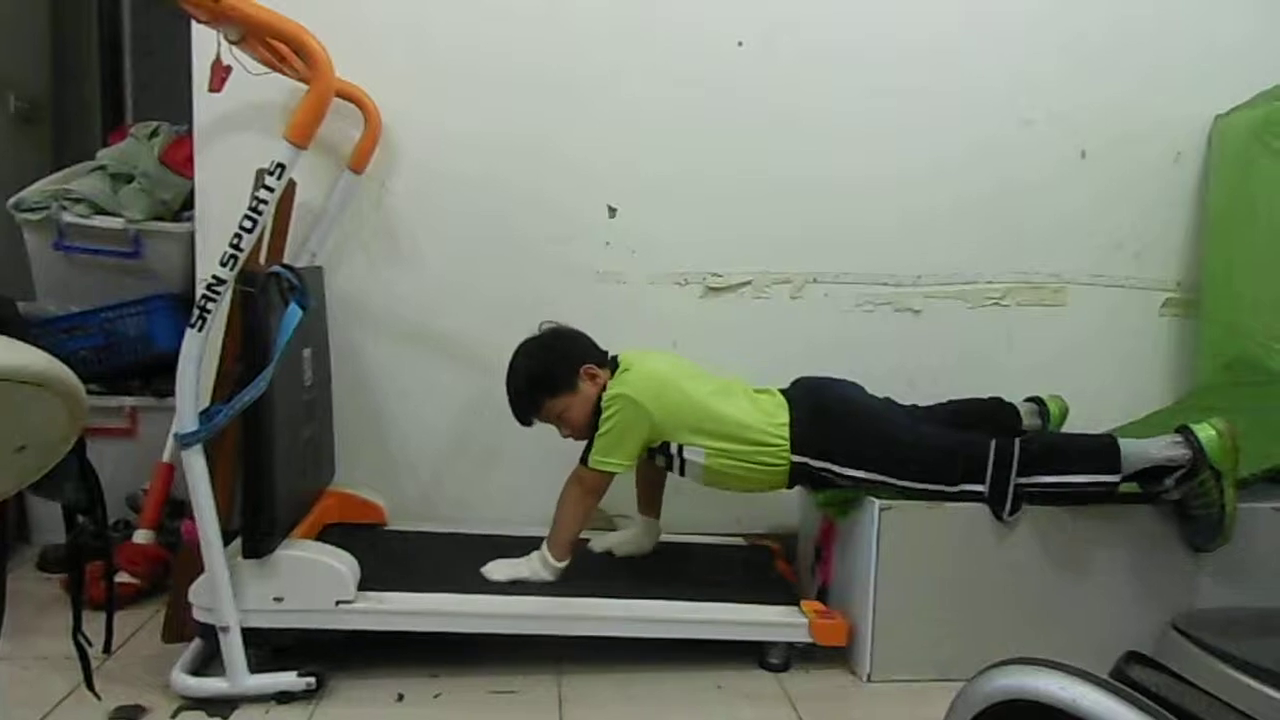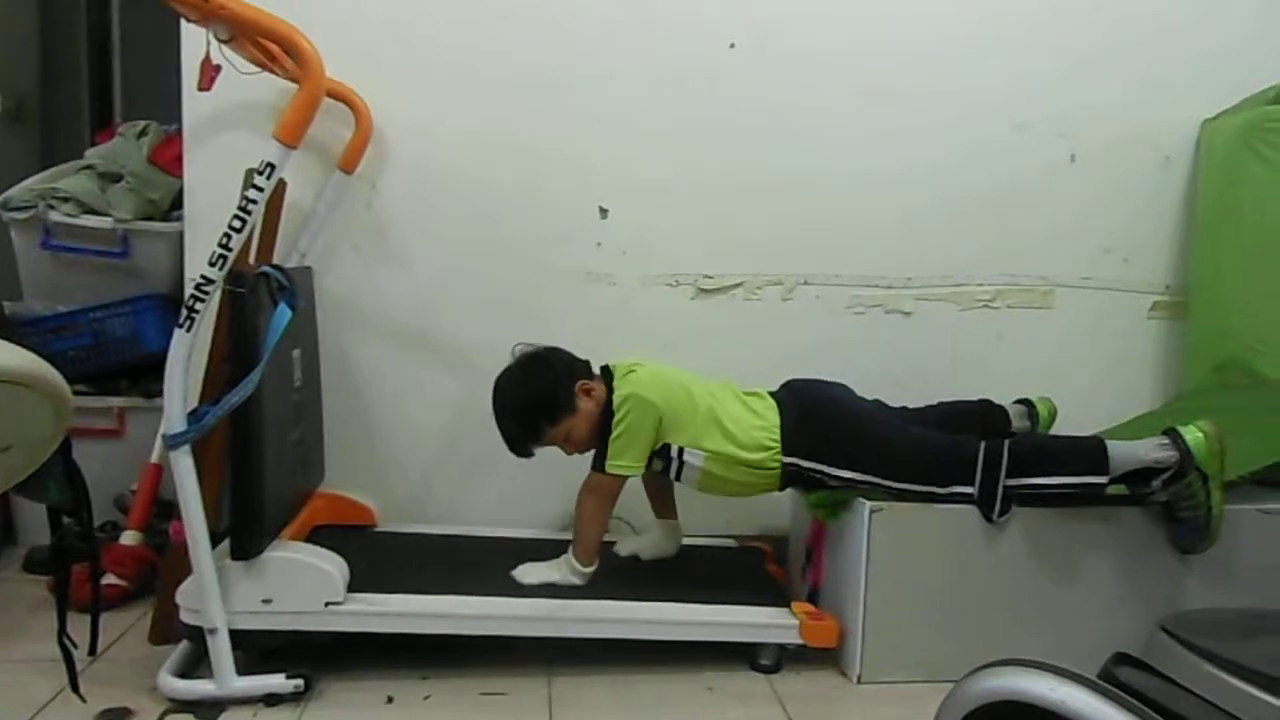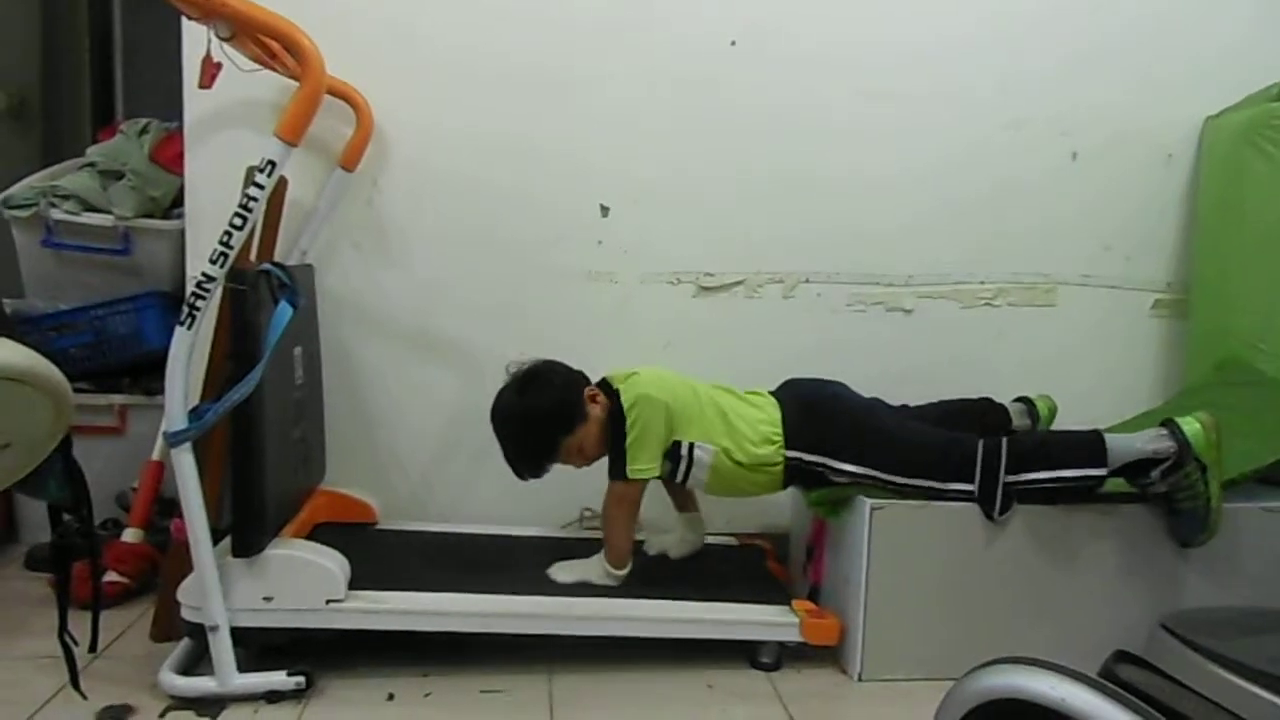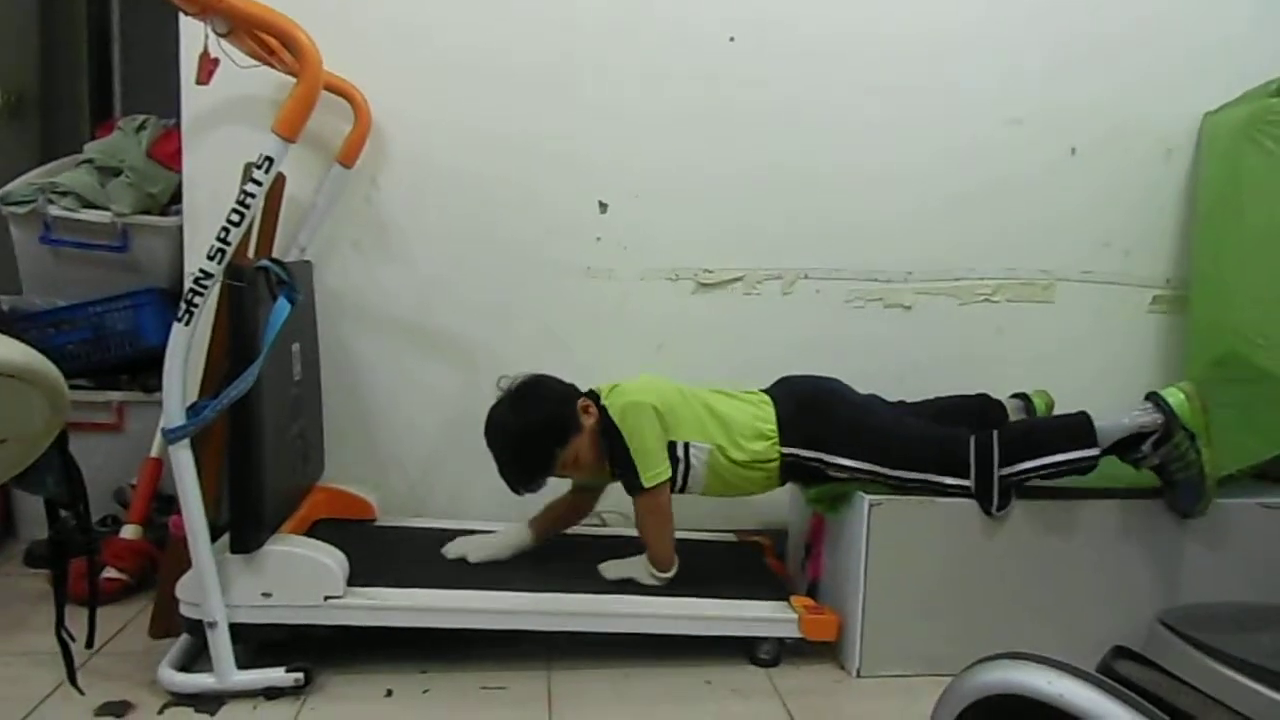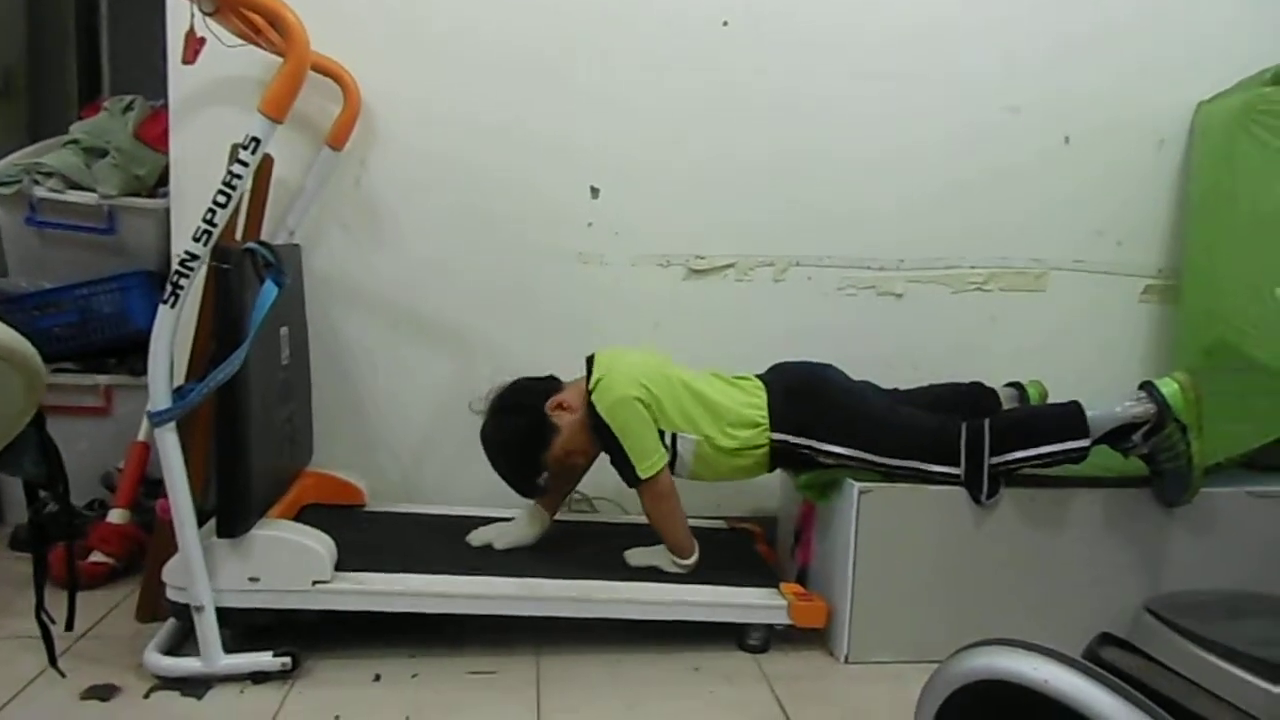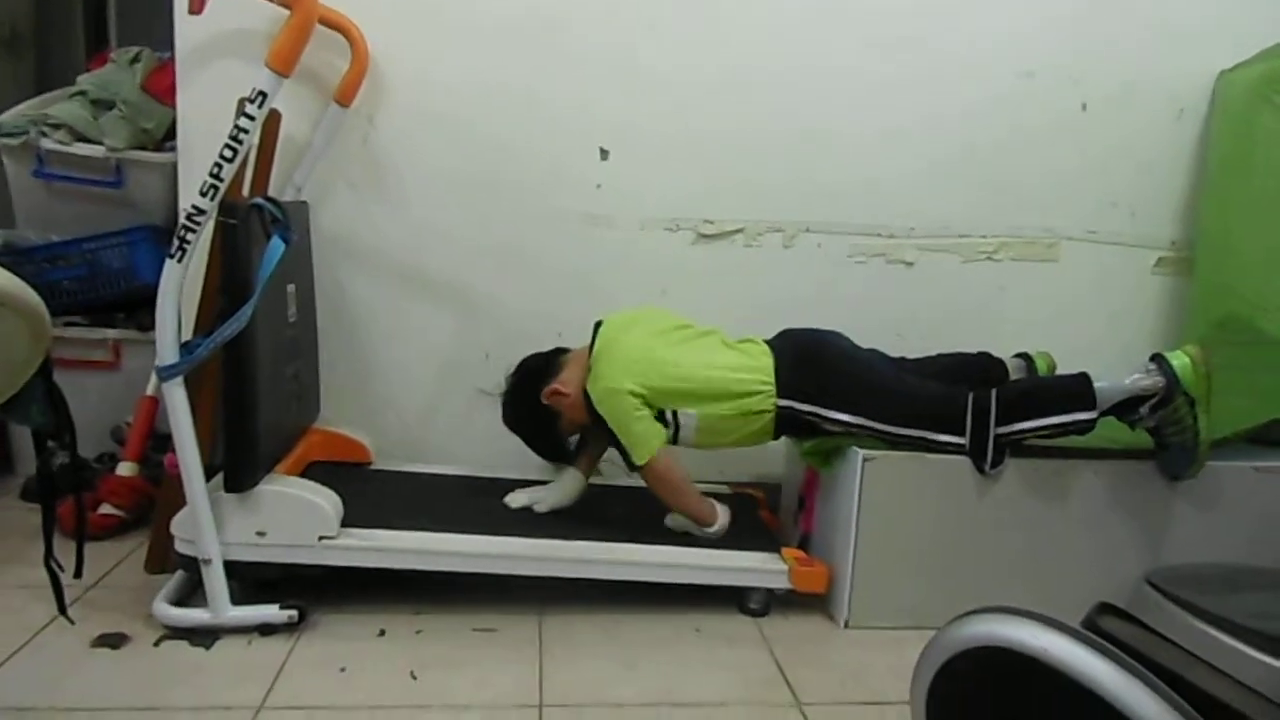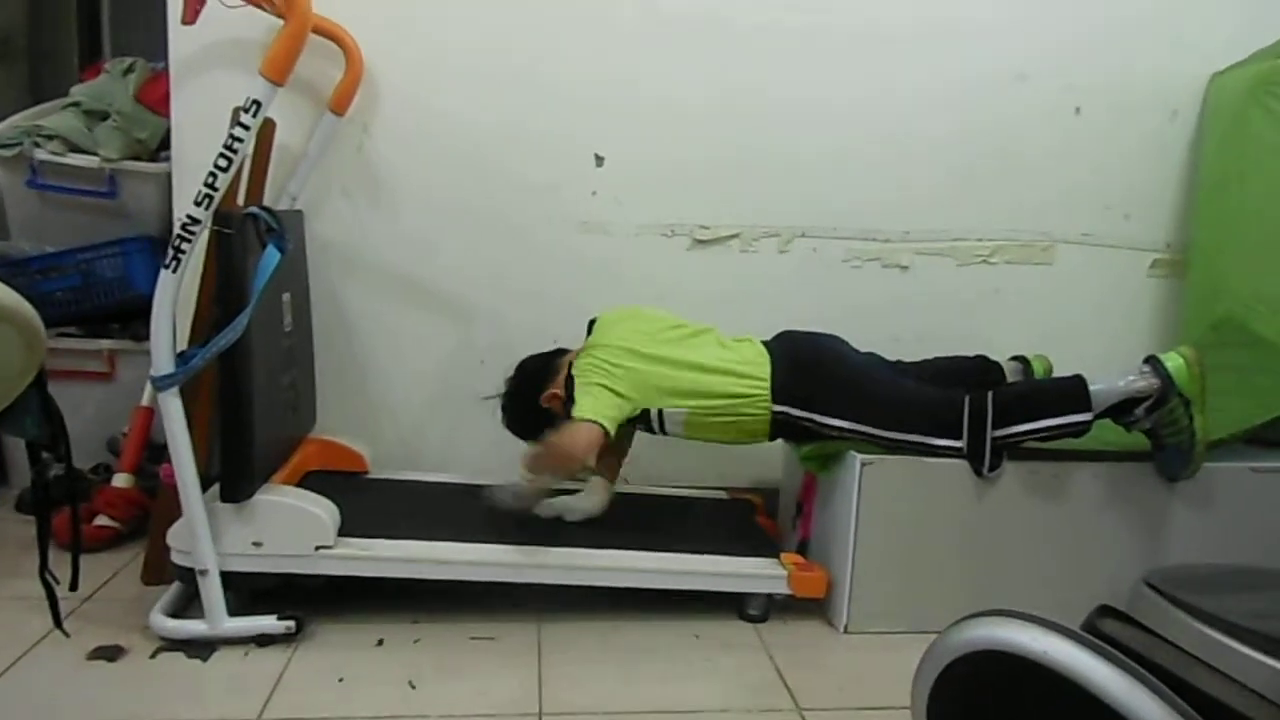
dt=0.5s
person 1, frame 1
left shoulder: (625, 395)
right shoulder: (639, 368)
left elbow: (585, 485)
right elbow: (653, 454)
left wrist: (546, 562)
right wrist: (644, 531)
left hip: (822, 440)
right hip: (810, 406)
left knee: (983, 471)
right knee: (930, 425)
left ankle: (1180, 456)
person 1, frame 2
left shoulder: (632, 396)
right shoulder: (623, 378)
left elbow: (600, 490)
right elbow: (656, 462)
left wrist: (575, 565)
right wrist: (664, 535)
left hip: (813, 440)
right hip: (801, 412)
left knee: (979, 471)
right knee: (916, 428)
left ankle: (1167, 457)
right ankle: (1016, 415)
person 1, frame 3
left shoulder: (636, 400)
right shoulder: (623, 393)
left elbow: (623, 499)
right elbow: (670, 458)
left wrist: (608, 567)
right wrist: (690, 528)
left hip: (814, 436)
right hip: (802, 410)
left knee: (977, 469)
right knee: (920, 427)
left ankle: (1164, 450)
right ankle: (1017, 415)
person 1, frame 4
left shoulder: (627, 411)
right shoulder: (597, 415)
left elbow: (654, 505)
right elbow: (581, 501)
left wrist: (655, 567)
right wrist: (516, 537)
left hip: (810, 432)
right hip: (795, 409)
left knee: (974, 464)
right knee: (913, 422)
left ankle: (1148, 424)
right ankle: (1014, 410)
person 1, frame 5
left shoulder: (615, 400)
right shoulder: (599, 373)
left elbow: (656, 488)
right elbow: (568, 464)
left wrist: (680, 555)
right wrist: (532, 521)
left hip: (800, 420)
right hip: (789, 394)
left knee: (964, 452)
right knee: (909, 410)
left ankle: (1141, 414)
person 1, frame 6
left shoulder: (611, 386)
right shoulder: (614, 331)
left elbow: (665, 476)
left wrist: (710, 520)
right wrist: (567, 483)
left hip: (803, 389)
right hip: (795, 357)
left knee: (970, 421)
right knee: (913, 380)
left ankle: (1153, 385)
person 1, frame 7
left shoulder: (594, 372)
right shoulder: (612, 327)
left elbow: (576, 447)
right elbow: (623, 417)
left wrist: (530, 478)
right wrist: (594, 492)
left hip: (801, 396)
right hip: (794, 359)
left knee: (968, 427)
right knee: (913, 383)
left ankle: (1145, 386)
